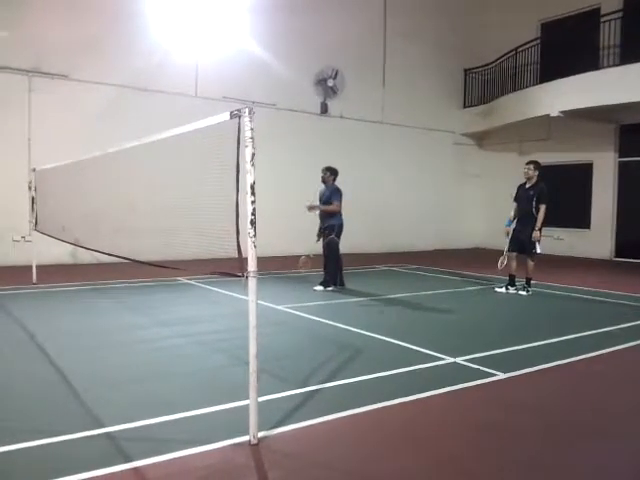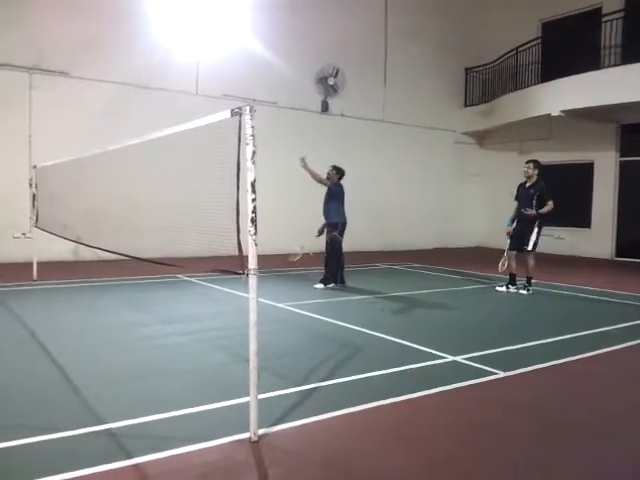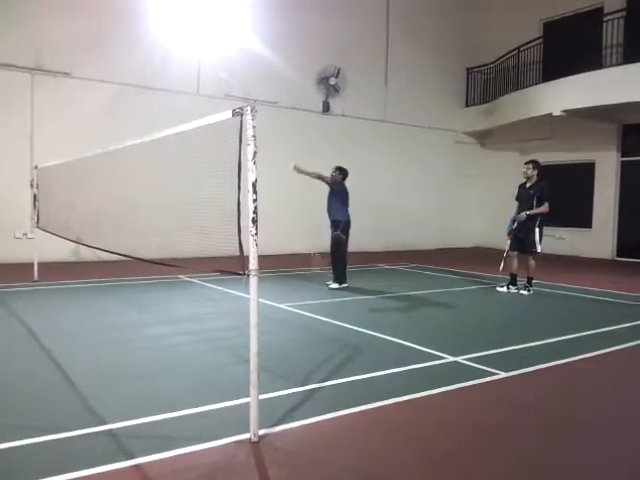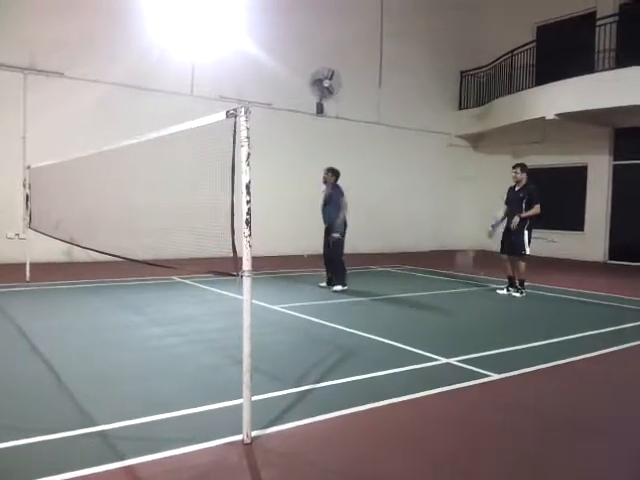
dt=0.4s
person 1, frame 1
left shoulder: (541, 188)
right shoulder: (521, 187)
left elbow: (542, 210)
left wrist: (537, 229)
right wrist: (509, 224)
left hip: (531, 229)
right hip: (518, 227)
left knee: (530, 257)
right knee: (511, 254)
left ankle: (527, 286)
right ankle: (511, 285)
person 1, frame 2
left shoulder: (541, 186)
right shoulder: (521, 186)
left elbow: (550, 206)
left wrist: (537, 213)
right wrist: (510, 223)
left hip: (532, 226)
right hip: (519, 225)
left knee: (529, 255)
right knee: (511, 253)
left ankle: (528, 285)
right ankle: (512, 284)
person 1, frame 3
left shoulder: (542, 187)
right shoulder: (521, 187)
left elbow: (545, 208)
left wrist: (527, 213)
right wrist: (511, 224)
left hip: (533, 227)
right hip: (519, 226)
left knee: (530, 256)
right knee: (512, 253)
left ankle: (529, 285)
right ankle: (512, 284)
person 1, frame 4
left shoulder: (531, 190)
right shoulder: (511, 190)
left elbow: (537, 210)
left wrist: (519, 216)
right wrist: (495, 225)
left hip: (522, 229)
right hip: (509, 229)
left knee: (521, 258)
right knee: (506, 256)
left ankle: (522, 287)
right ankle: (511, 285)
person 2, frame 1
left shoulder: (335, 190)
right shoulder: (323, 191)
left elbow: (336, 208)
left wrist: (318, 207)
right wrist: (320, 229)
left hip: (334, 226)
right hip: (327, 226)
left knee: (330, 255)
right knee: (333, 255)
left ankle: (327, 283)
right ankle: (338, 282)
person 2, frame 2
left shoulder: (336, 186)
right shoulder: (332, 189)
left elbow: (320, 180)
left wrist: (306, 167)
right wrist: (324, 225)
left hip: (337, 224)
right hip: (333, 224)
left knee: (331, 253)
right knee: (336, 253)
left ankle: (327, 281)
right ankle: (338, 280)
person 2, frame 3
left shoulder: (338, 184)
right shoulder: (336, 188)
left elbow: (321, 176)
left wrist: (302, 171)
left hip: (340, 223)
right hip: (339, 223)
left knee: (337, 252)
right knee: (337, 252)
left ankle: (340, 280)
right ankle: (338, 279)
person 2, frame 4
left shoulder: (335, 188)
right shoulder: (327, 190)
left elbow: (343, 205)
left wrist: (339, 223)
left hip: (337, 226)
right hip: (329, 226)
left knee: (336, 254)
right knee: (327, 255)
left ankle: (341, 282)
right ankle: (330, 281)
